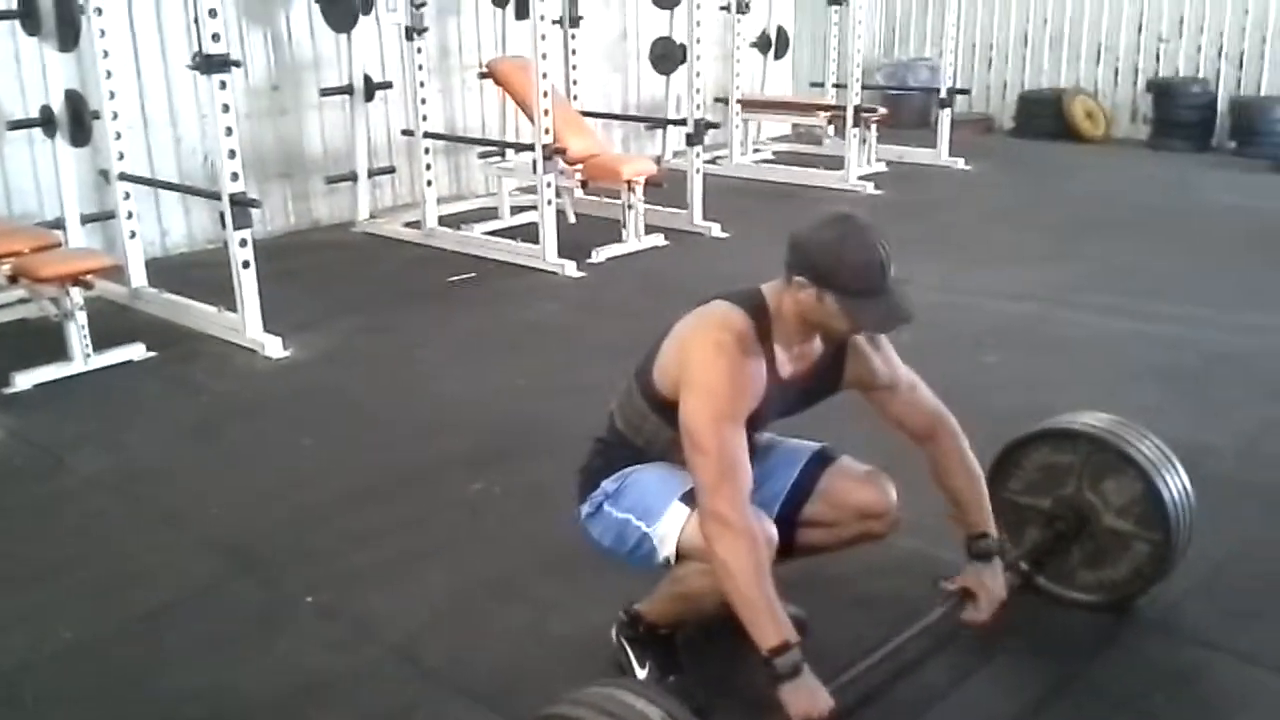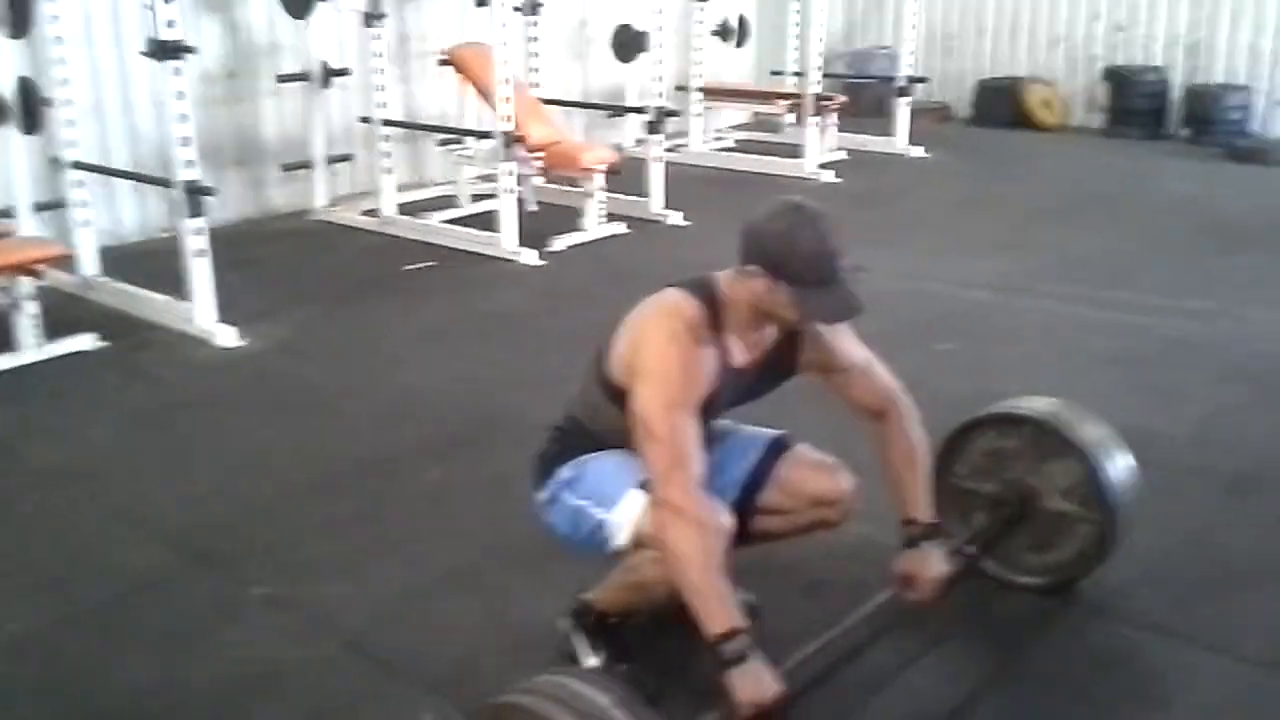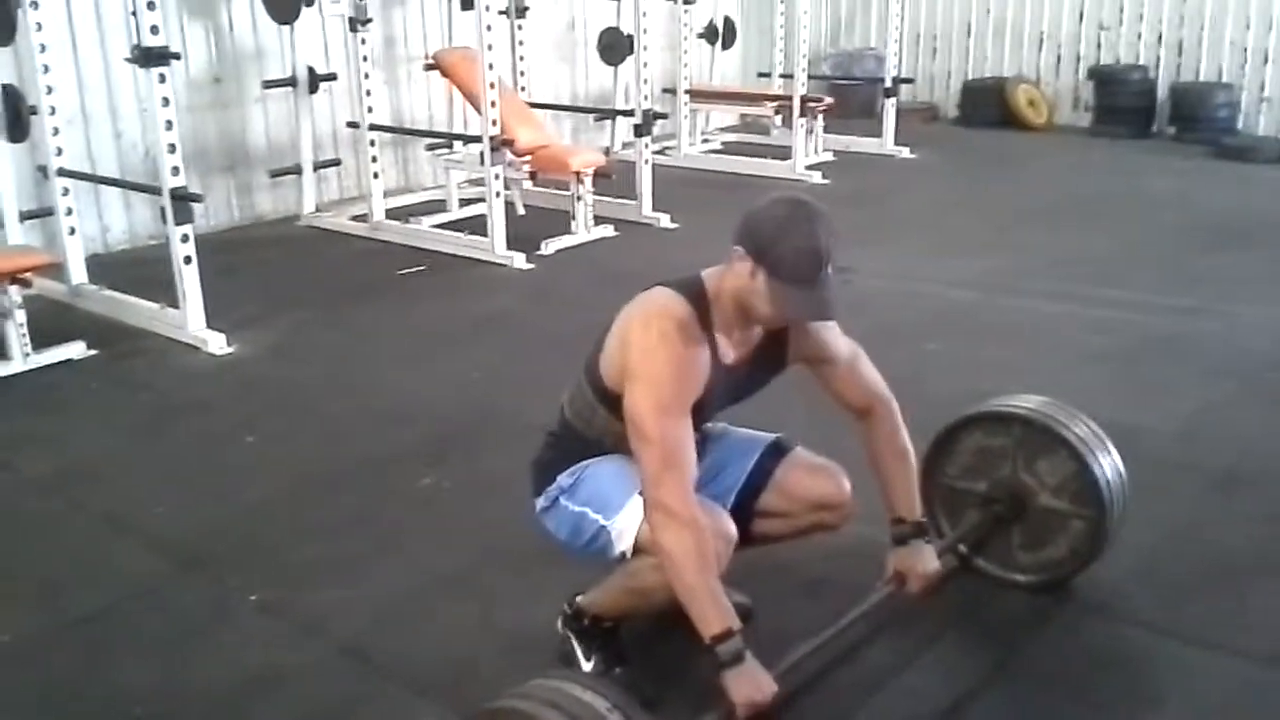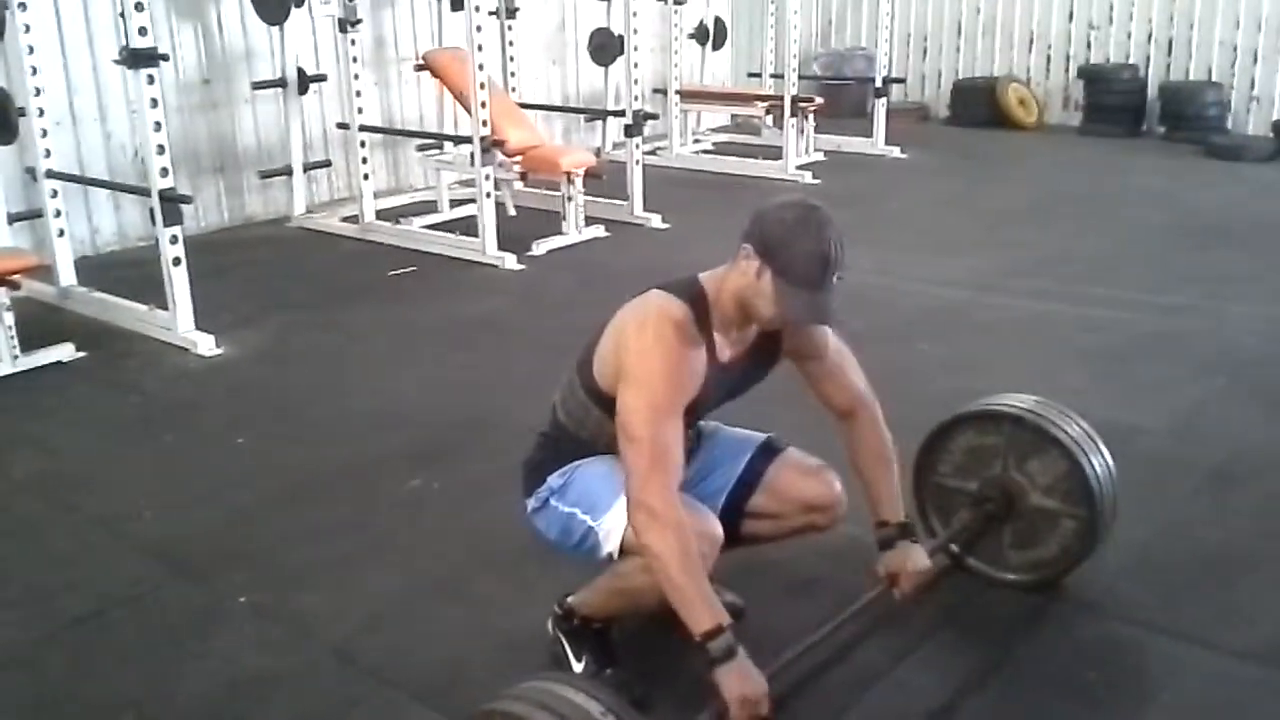
dt=0.3s
person 1, frame 1
left shoulder: (855, 344)
right shoulder: (725, 349)
left elbow: (937, 429)
right elbow: (724, 518)
left wrist: (984, 550)
right wrist: (788, 667)
left hip: (729, 458)
right hip: (627, 481)
left knee: (875, 506)
right knee: (749, 539)
left ankle: (746, 588)
right ankle: (642, 626)
person 1, frame 2
left shoulder: (811, 330)
right shoulder: (677, 335)
left elbow: (891, 409)
right elbow: (676, 503)
left wrist: (922, 535)
right wrist: (736, 652)
left hip: (687, 444)
right hip: (585, 467)
left knee: (831, 492)
right knee: (702, 531)
left ankle: (704, 579)
right ankle: (595, 613)
person 1, frame 3
left shoulder: (798, 323)
right shoulder: (666, 333)
left elbow: (876, 406)
right elbow: (671, 508)
left wrist: (910, 533)
right wrist: (732, 656)
left hip: (680, 447)
right hip: (580, 474)
left knee: (829, 497)
right knee: (707, 537)
left ankle: (690, 579)
right ankle: (588, 617)
person 1, frame 4
left shoulder: (792, 316)
right shoulder: (665, 334)
left elbow: (858, 410)
right elbow: (652, 507)
left wrist: (896, 533)
right wrist: (723, 651)
right hip: (571, 474)
left knee: (821, 498)
right knee: (693, 538)
left ankle: (681, 579)
right ankle: (578, 617)
